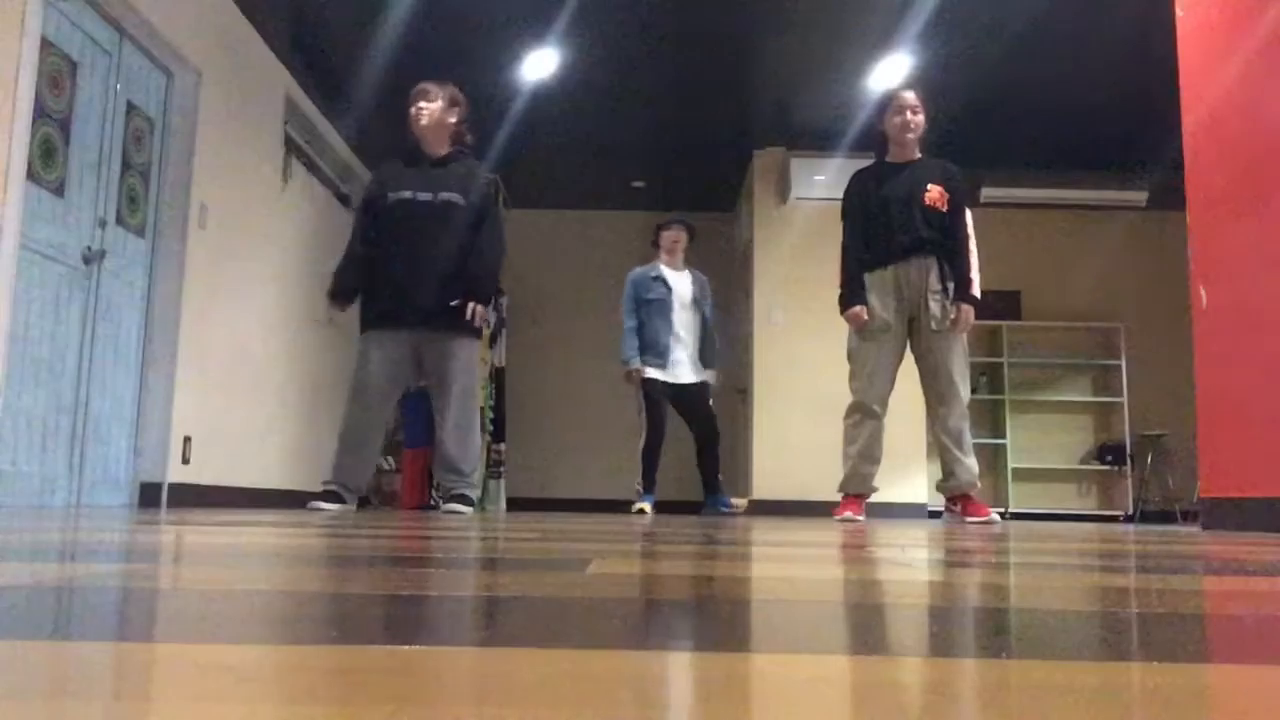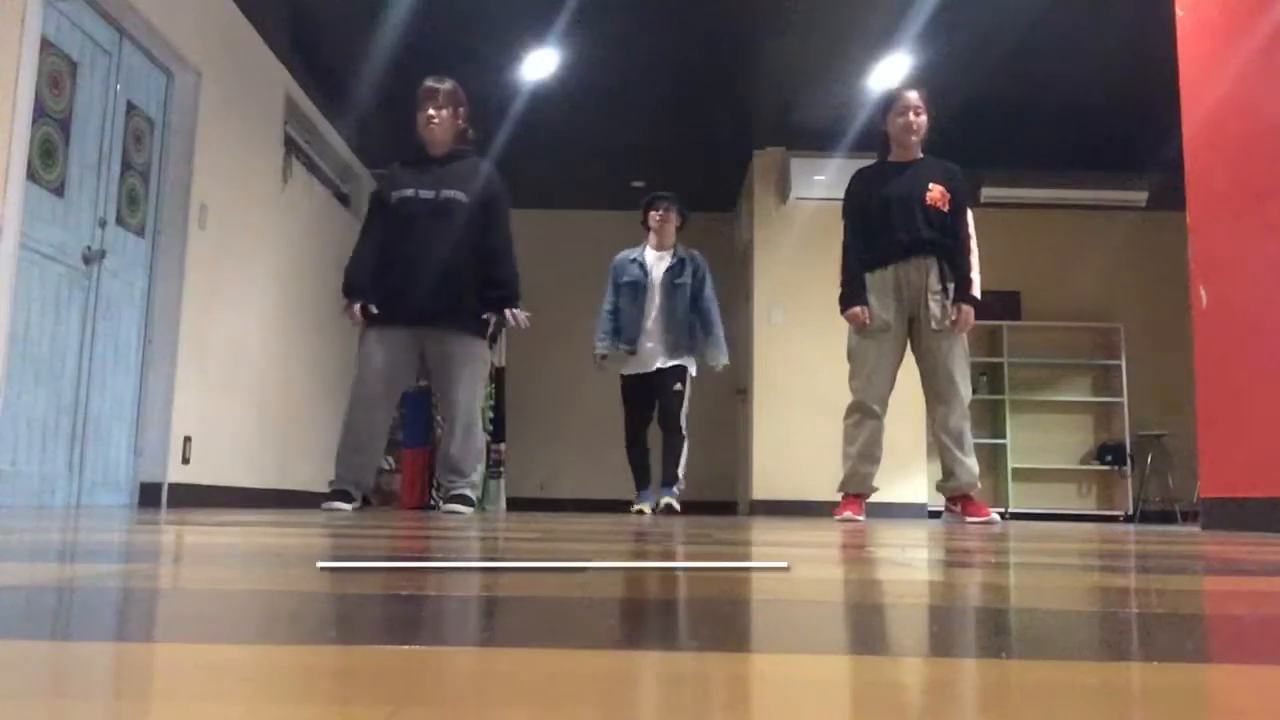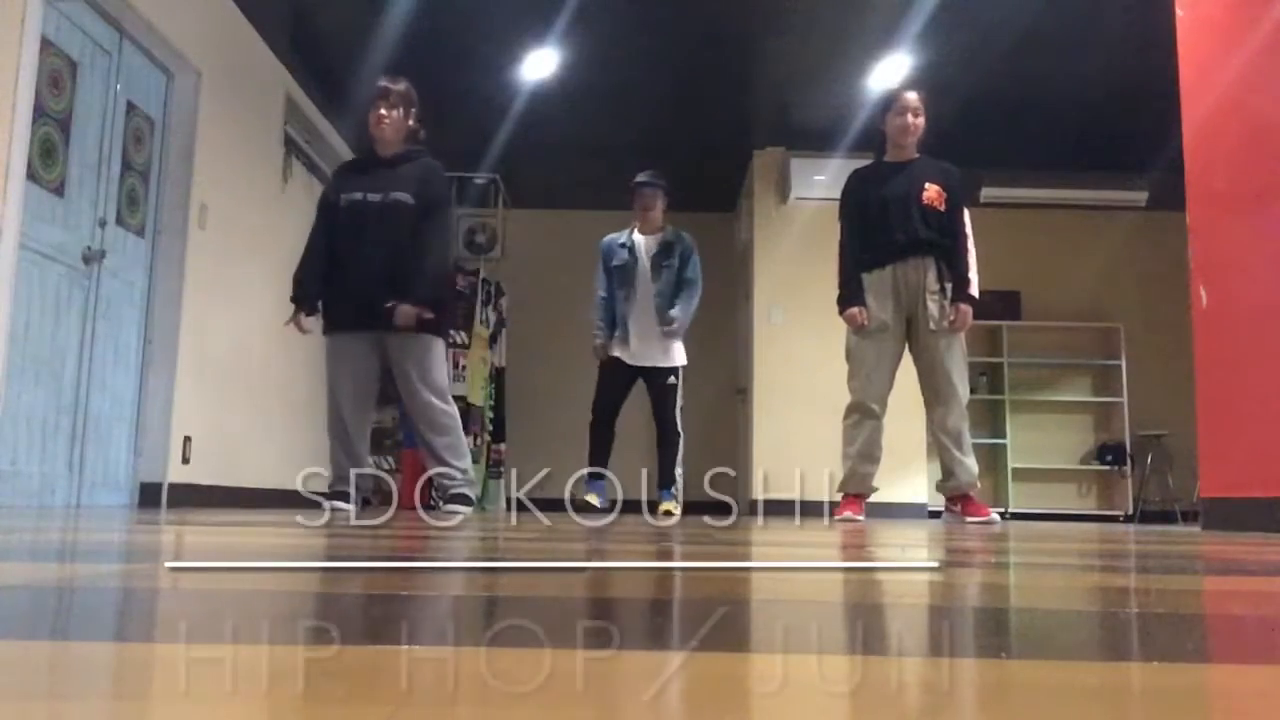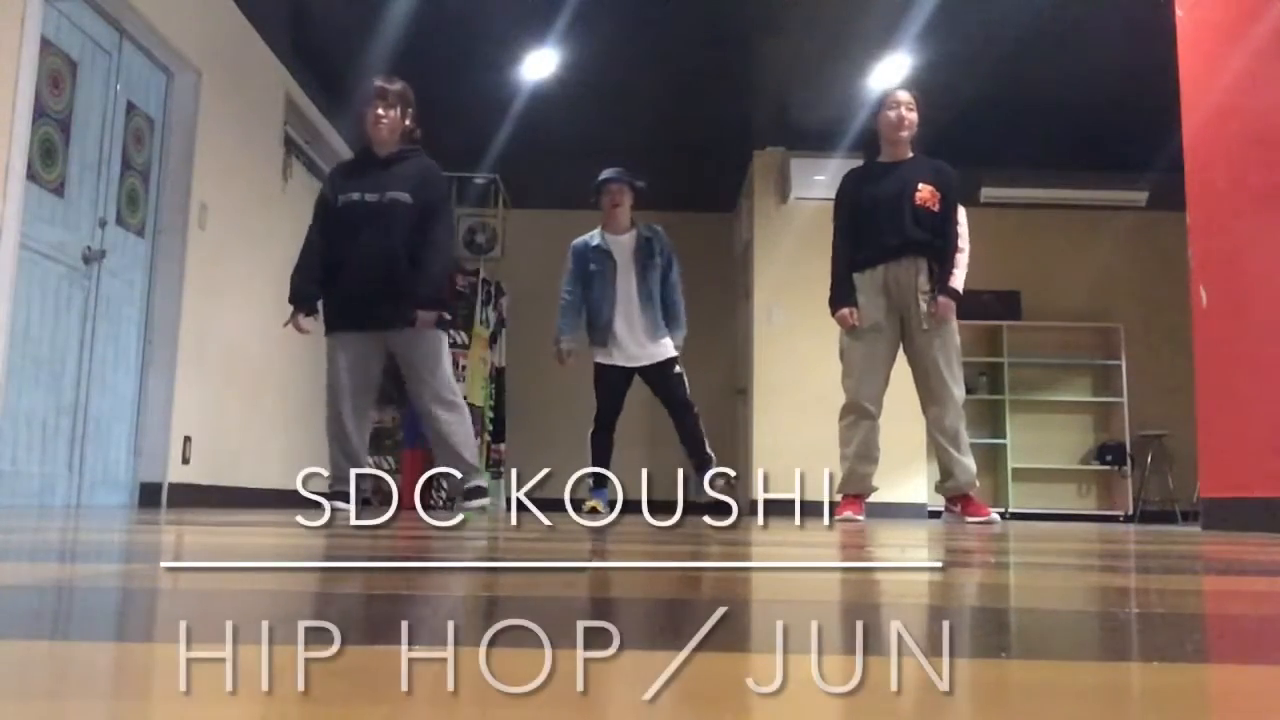
dt=0.5s
person 1, frame 1
left shoulder: (474, 177)
right shoulder: (390, 175)
left elbow: (488, 242)
right elbow: (364, 240)
left wrist: (480, 293)
right wrist: (343, 291)
left hip: (452, 313)
right hip: (388, 312)
left knee: (457, 407)
right knee: (365, 402)
left ankle: (460, 491)
right ankle: (343, 488)
person 1, frame 2
left shoulder: (480, 176)
right shoulder: (396, 177)
left elbow: (495, 242)
right elbow: (373, 238)
left wrist: (506, 299)
right wrist: (357, 289)
left hip: (458, 314)
right hip: (392, 311)
left knee: (461, 407)
right knee: (367, 401)
left ankle: (460, 490)
right ankle: (347, 487)
person 1, frame 3
left shoulder: (428, 174)
right shoulder: (346, 176)
left elbow: (436, 241)
right elbow: (321, 242)
left wrist: (416, 296)
right wrist: (306, 297)
left hip: (412, 312)
right hip: (349, 313)
left knee: (431, 402)
right knee: (346, 406)
left ankle: (457, 488)
right ankle: (347, 489)
person 1, frame 4
left shoulder: (425, 173)
right shoulder: (343, 177)
left elbow: (439, 243)
right elbow: (319, 243)
left wrist: (431, 299)
right wrist: (304, 298)
left hip: (412, 312)
right hip: (351, 312)
left knee: (440, 398)
right knee: (345, 405)
left ankle: (471, 483)
right ankle: (344, 490)
person 2, frame 1
left shoulder: (946, 176)
right shoulder: (864, 181)
left elbow: (962, 240)
right elbow: (852, 244)
left wrist: (966, 295)
right wrist: (852, 297)
left hip: (937, 286)
right hip: (880, 287)
left knee: (950, 395)
right knee: (868, 395)
left ankle: (960, 493)
right ankle: (854, 494)
person 2, frame 2
left shoulder: (947, 176)
right shoulder: (865, 181)
left elbow: (962, 240)
right elbow: (853, 244)
left wrist: (966, 295)
right wrist: (852, 297)
left hip: (937, 286)
right hip: (881, 287)
left knee: (951, 396)
right knee: (868, 395)
left ankle: (960, 493)
right ankle: (854, 493)
person 2, frame 3
left shoulder: (945, 176)
right shoulder: (861, 181)
left elbow: (960, 239)
right elbow: (849, 244)
left wrist: (965, 294)
right wrist: (849, 297)
left hip: (935, 285)
right hip: (878, 287)
left knee: (949, 395)
right knee: (867, 395)
left ankle: (960, 493)
right ankle: (854, 493)
person 2, frame 4
left shoulder: (939, 174)
right shoulder: (856, 181)
left elbow: (956, 237)
right elbow: (842, 244)
left wrist: (949, 288)
right wrist: (841, 298)
left hip: (928, 285)
right hip: (870, 286)
left knee: (944, 393)
right knee: (861, 394)
left ankle: (959, 492)
right ankle: (853, 493)
person 3, frame 1
left shoulder: (699, 282)
right shoulder: (640, 278)
left elbow: (707, 327)
right elbow: (629, 323)
left wrist: (710, 366)
right wrist: (632, 361)
left hip: (691, 373)
right hip: (654, 370)
left knee: (709, 433)
right knee: (654, 433)
left ankle: (715, 496)
right ankle: (645, 494)
person 3, frame 2
left shoulder: (693, 263)
right shoulder: (624, 262)
left elbow: (707, 310)
right elbow: (611, 307)
left wrist: (717, 352)
right wrist: (604, 344)
left hip: (675, 359)
right hip: (635, 360)
left knee: (673, 423)
right knee: (635, 429)
left ankle: (669, 491)
right ankle: (644, 493)
person 3, frame 3
left shoulder: (682, 244)
right shoulder: (612, 245)
left elbow: (691, 287)
right elbow: (604, 294)
left wrist: (680, 316)
right wrist: (601, 335)
left hip: (665, 350)
right hip: (621, 349)
left knee: (668, 422)
right knee: (602, 414)
left ankle: (669, 492)
right ankle: (595, 485)
person 3, frame 4
left shoulder: (655, 239)
right shoulder: (583, 248)
left elbow: (671, 288)
right elbow: (572, 296)
left wrist: (677, 332)
right wrist: (564, 337)
left hip: (656, 347)
right hip: (610, 351)
left knee: (683, 408)
right knee: (604, 420)
left ankle: (706, 472)
right ankle: (599, 491)
